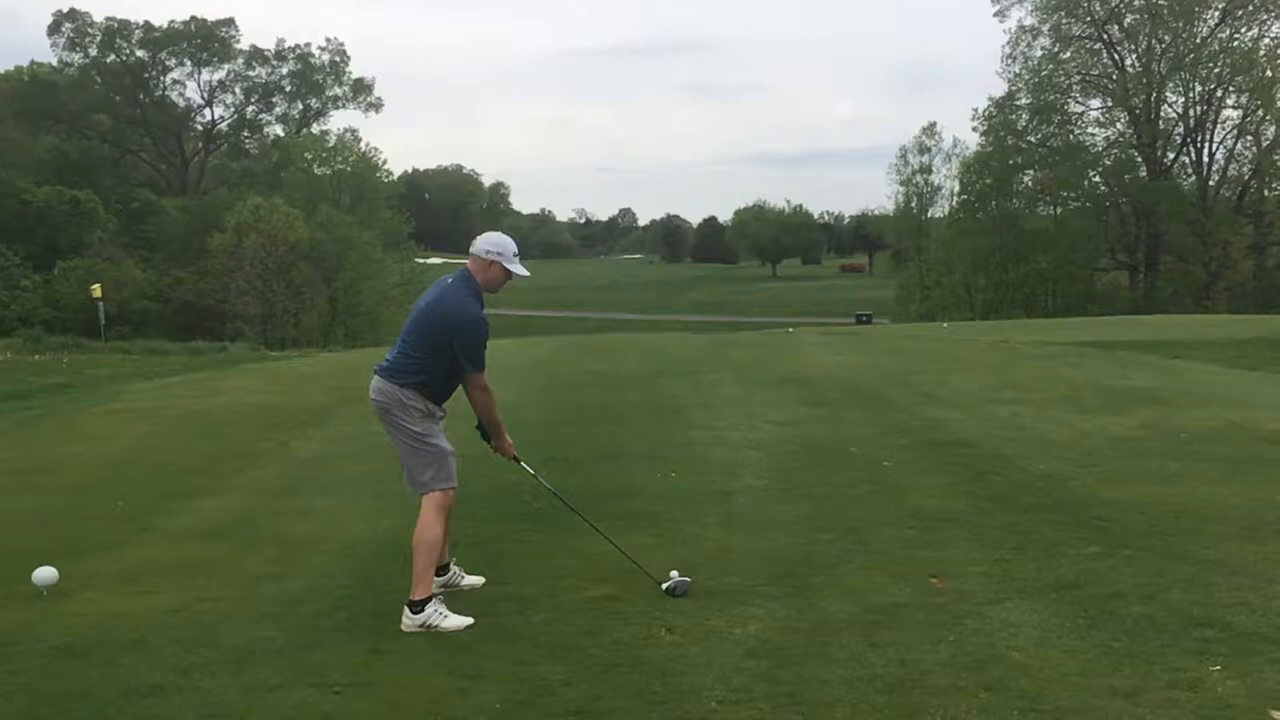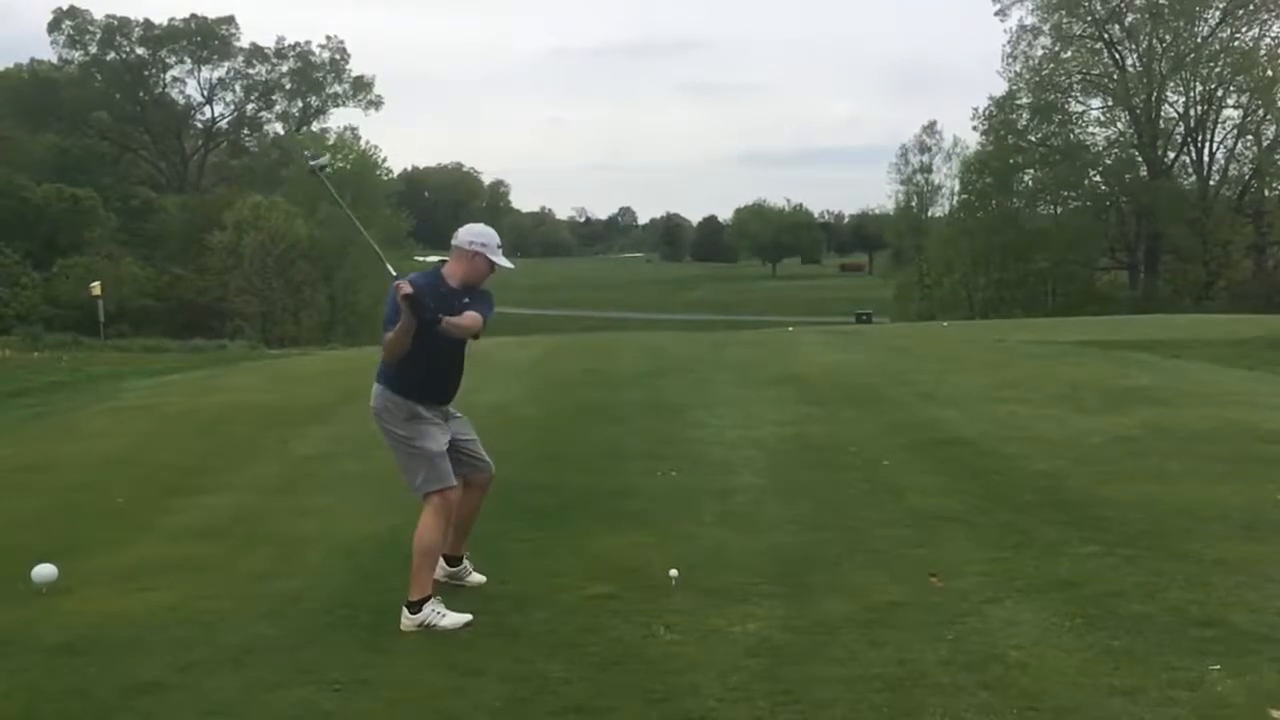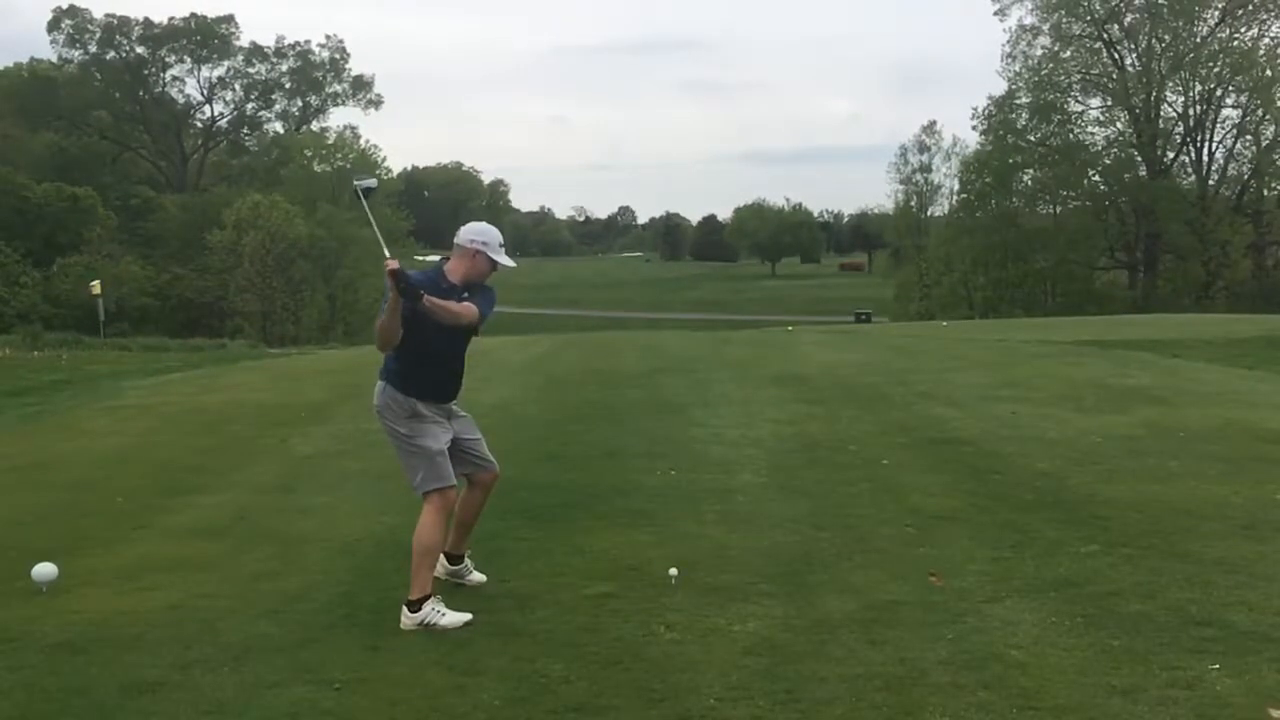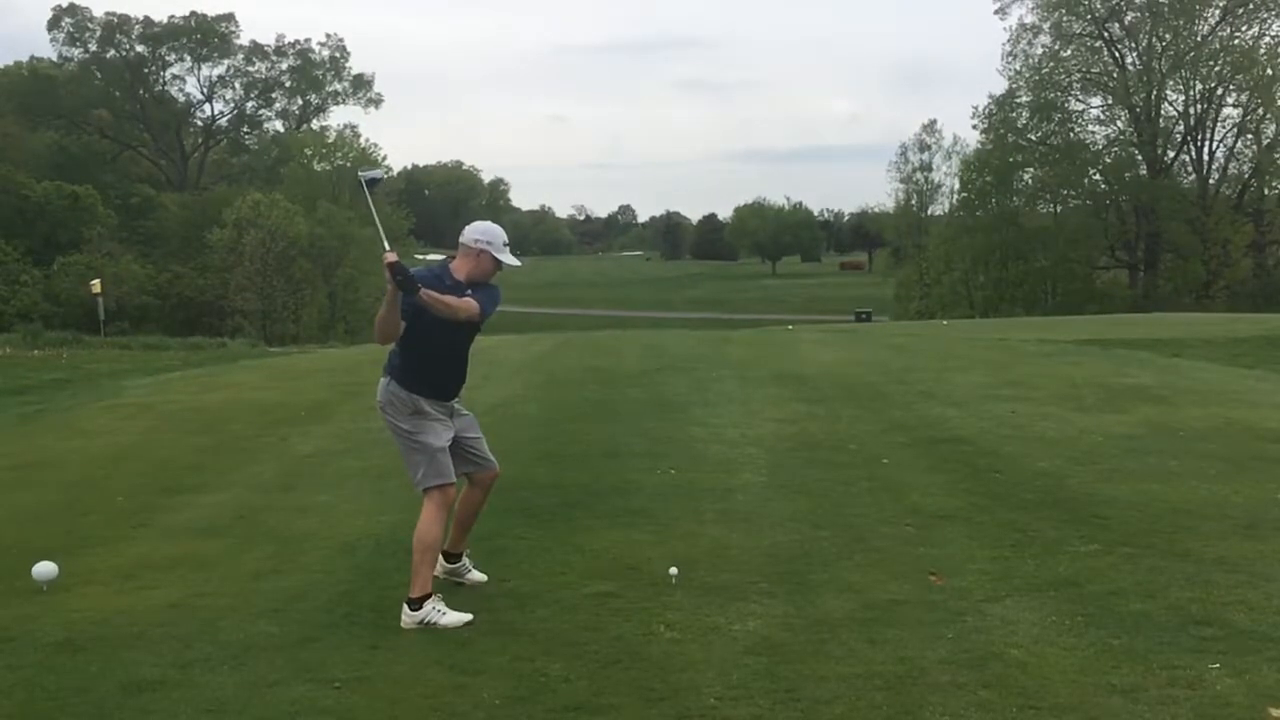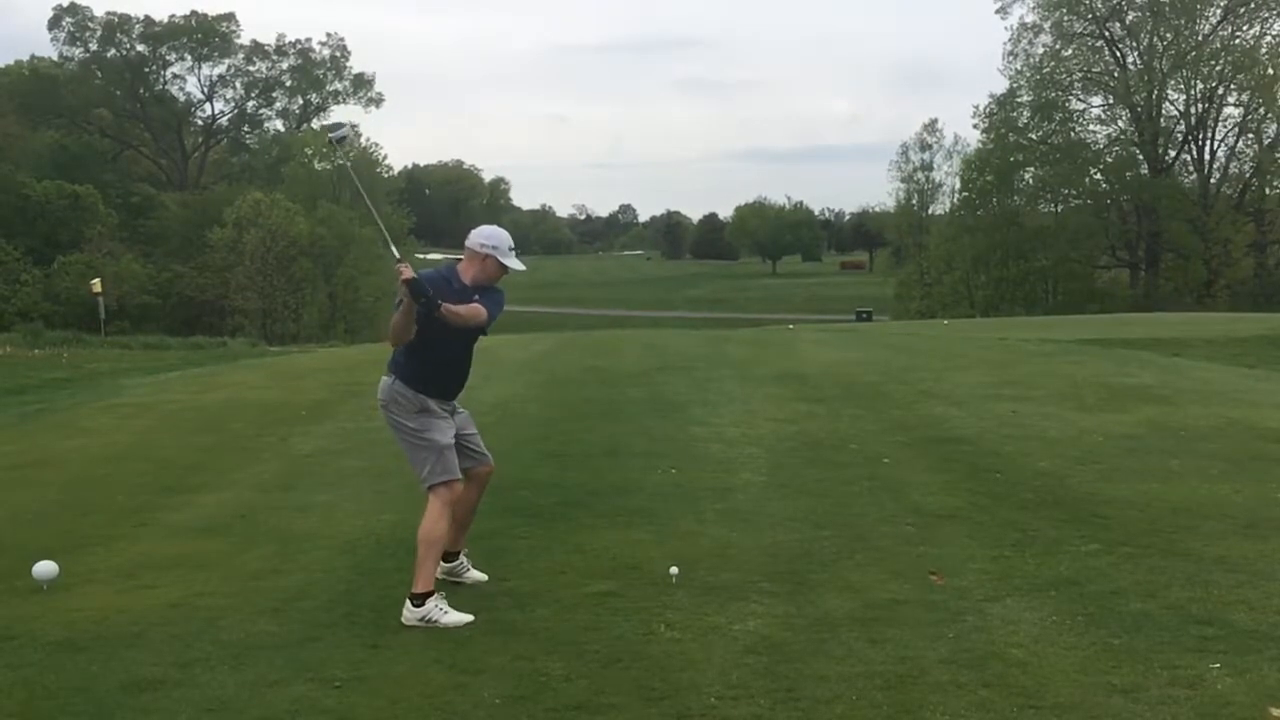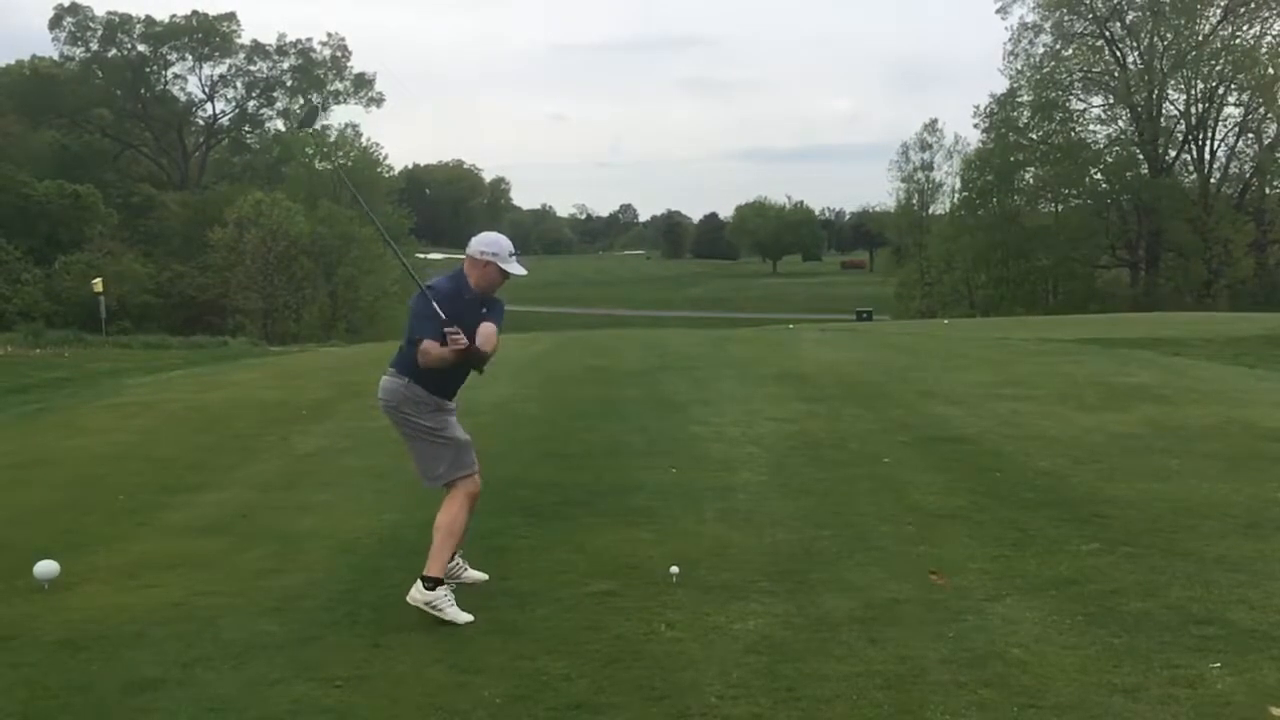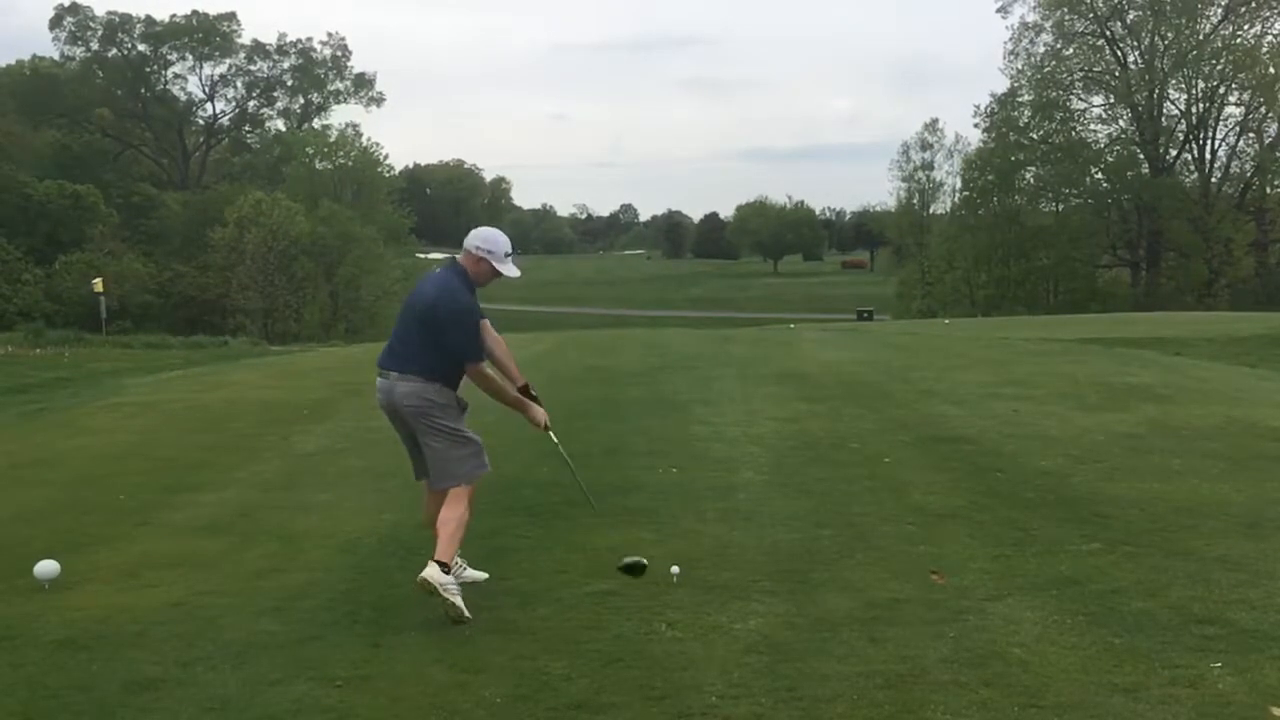
dt=0.7s
person 1, frame 1
left shoulder: (451, 286)
right shoulder: (467, 313)
right elbow: (478, 387)
left wrist: (486, 425)
right wrist: (498, 435)
left hip: (404, 392)
right hip: (405, 399)
left knee: (440, 485)
right knee: (439, 494)
left ankle: (441, 570)
right ankle: (419, 606)
person 1, frame 2
left shoulder: (479, 297)
right shoulder: (413, 288)
left elbow: (468, 326)
right elbow: (390, 354)
left wrist: (433, 319)
right wrist: (408, 318)
left hip: (439, 405)
right hip: (402, 405)
left knee: (480, 475)
right knee: (441, 496)
left ankle: (452, 561)
right ankle: (418, 607)
person 1, frame 3
left shoulder: (481, 294)
right shoulder: (416, 282)
left elbow: (462, 316)
right elbow: (384, 344)
left wrist: (420, 299)
right wrist: (395, 297)
left hip: (443, 402)
right hip: (405, 403)
left knee: (485, 474)
right knee: (442, 495)
left ankle: (452, 559)
right ankle: (418, 606)
person 1, frame 4
left shoulder: (486, 292)
right shoulder: (419, 279)
left elbow: (461, 310)
right elbow: (384, 336)
left wrist: (417, 290)
right wrist: (394, 288)
left hip: (446, 400)
right hip: (407, 399)
left knee: (485, 474)
right knee: (441, 493)
left ankle: (452, 558)
right ankle: (419, 605)
person 1, frame 5
left shoulder: (491, 295)
right shoulder: (428, 282)
left elbow: (472, 317)
right elbow: (398, 339)
left wrist: (436, 306)
right wrist: (410, 300)
left hip: (443, 398)
right hip: (409, 397)
left knee: (480, 470)
right knee: (447, 489)
left ankle: (450, 558)
right ankle: (421, 601)
person 1, frame 6
left shoulder: (490, 304)
right shoulder: (437, 293)
left elbow: (487, 337)
right elbow: (425, 356)
left wrist: (478, 352)
right wrist: (452, 353)
left hip: (428, 396)
right hip: (411, 394)
left knee: (460, 472)
right knee: (465, 484)
left ankle: (447, 560)
right ankle: (430, 586)
person 1, frame 7
left shoulder: (449, 279)
right shoulder: (455, 300)
left elbow: (488, 335)
right elbow: (478, 373)
left wrist: (524, 387)
right wrist: (524, 407)
left hip: (392, 386)
right hip: (425, 393)
left knee: (437, 477)
right knee: (461, 484)
left ankle: (446, 559)
right ankle: (441, 568)
